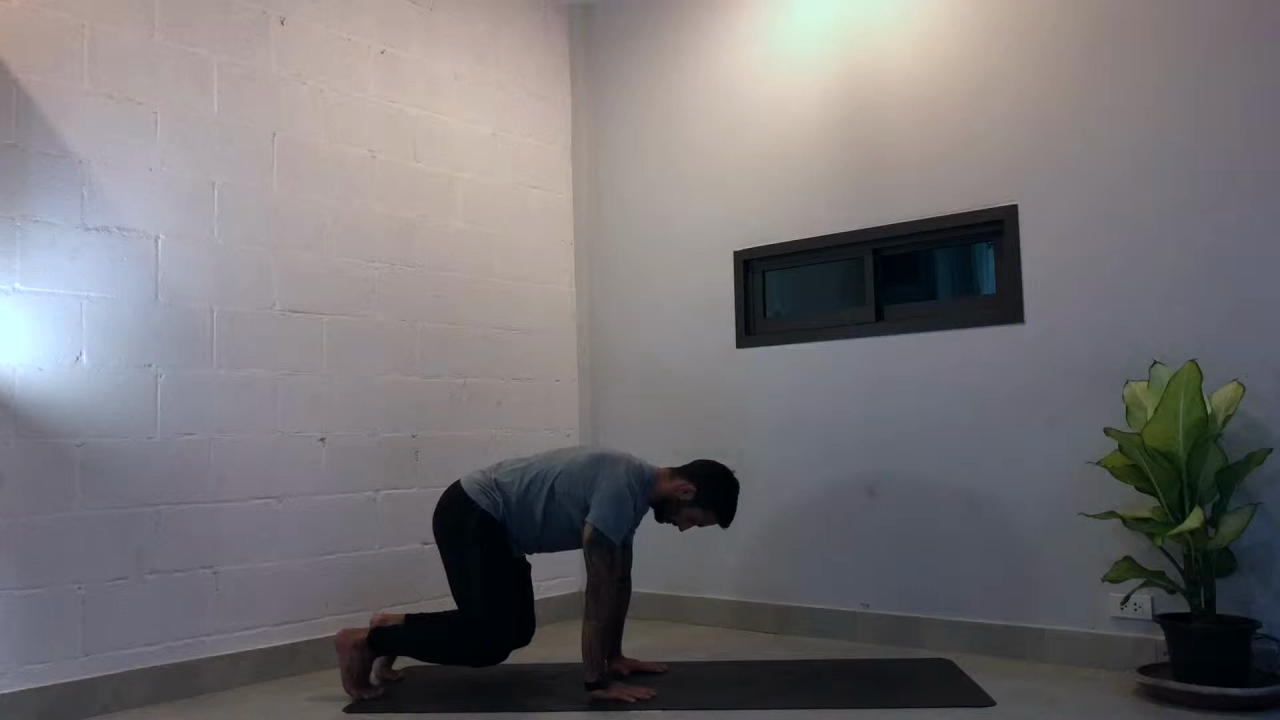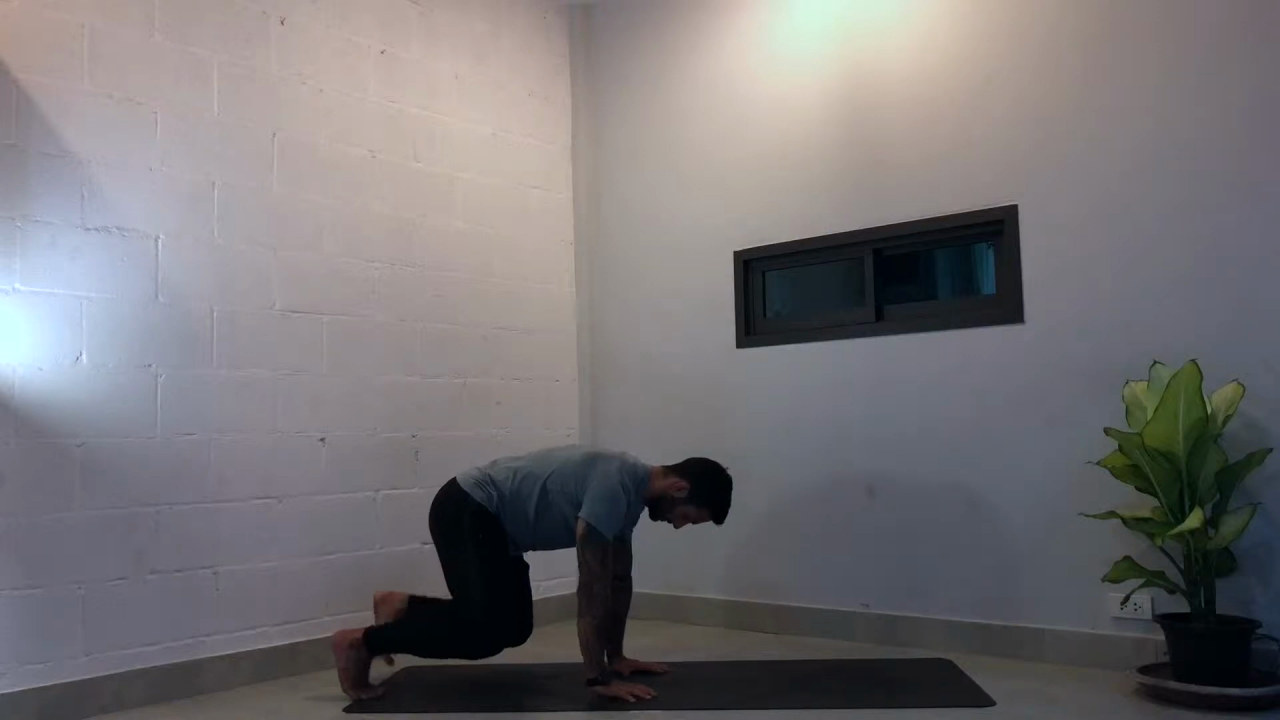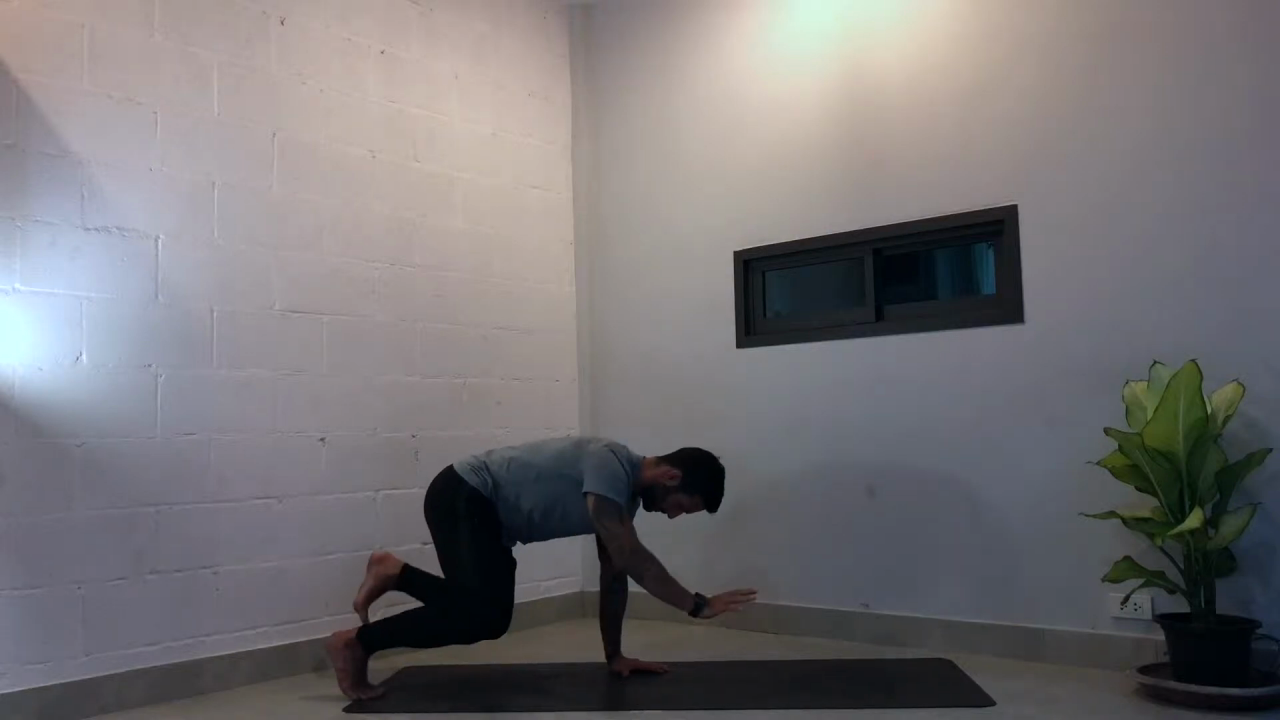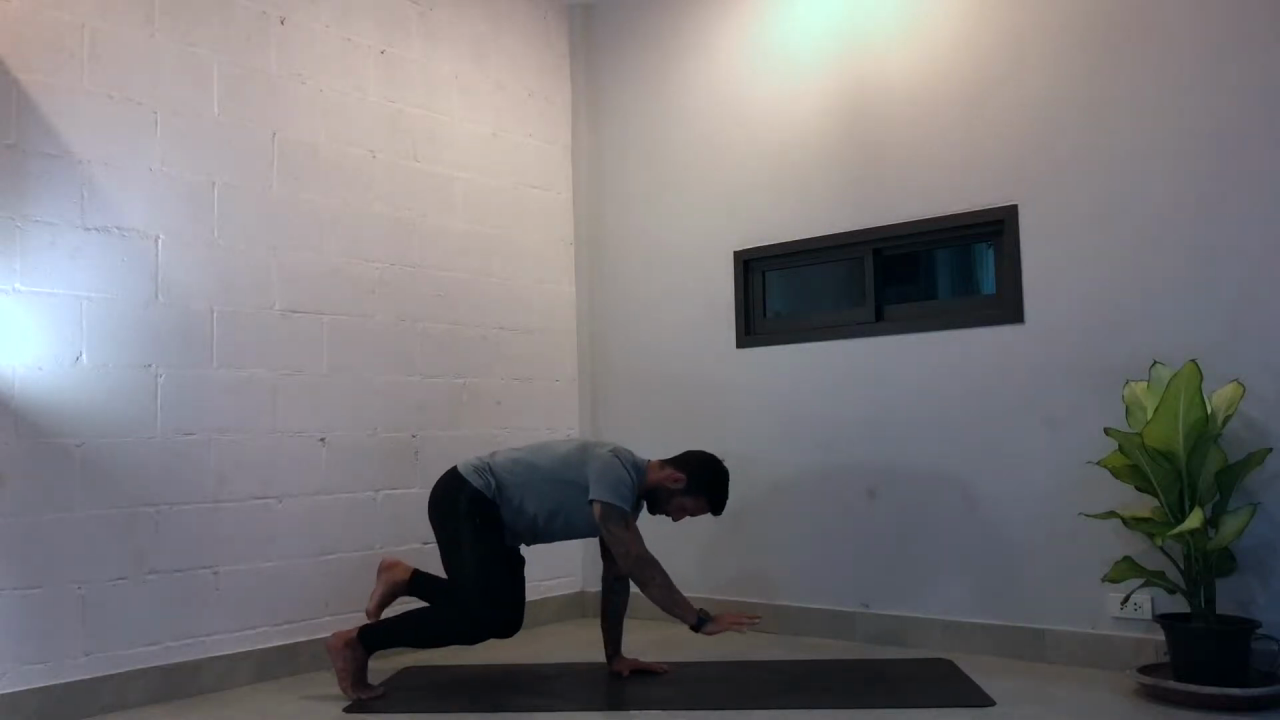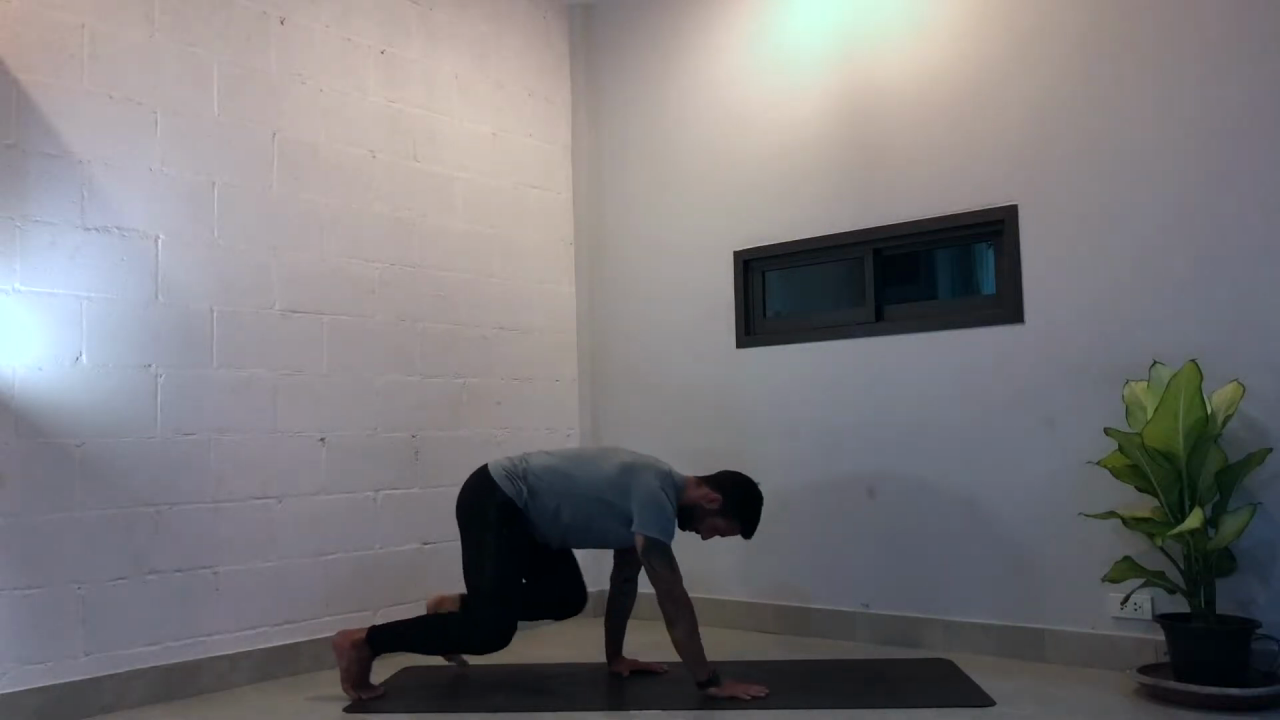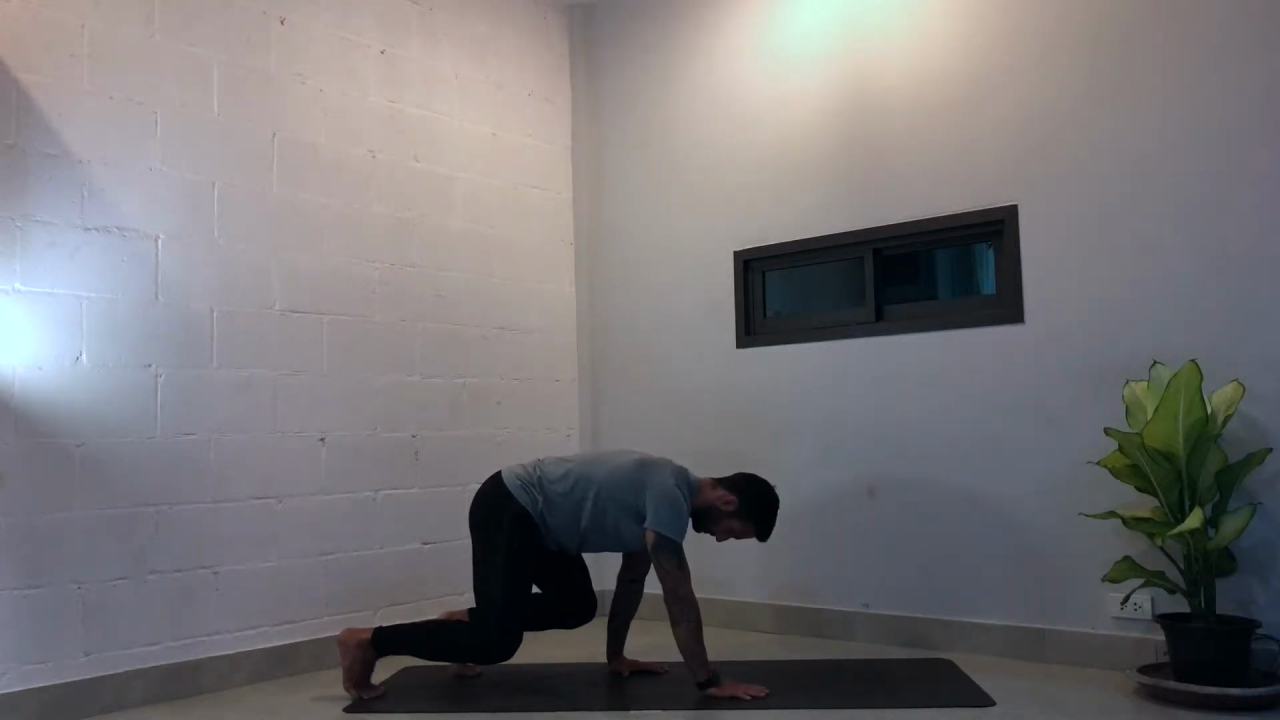
dt=0.5s
person 1, frame 1
left shoulder: (634, 490)
right shoulder: (622, 488)
left elbow: (620, 580)
right elbow: (599, 590)
left wrist: (614, 656)
right wrist: (596, 680)
left hip: (495, 524)
right hip: (470, 516)
left knee: (516, 631)
right knee: (491, 642)
left ankle: (397, 626)
right ankle: (366, 642)
person 1, frame 2
left shoulder: (630, 490)
right shoulder: (615, 485)
left elbow: (619, 579)
right elbow: (593, 586)
left wrist: (615, 656)
right wrist: (597, 676)
left hip: (492, 521)
right hip: (466, 511)
left knee: (514, 629)
right knee: (487, 634)
left ankle: (401, 608)
right ankle: (362, 643)
person 1, frame 3
left shoulder: (626, 490)
right shoulder: (609, 465)
left elbow: (614, 575)
right elbow: (631, 558)
left wrist: (615, 656)
right wrist: (697, 605)
left hip: (490, 514)
right hip: (462, 497)
left knee: (490, 617)
right knee: (482, 616)
left ankle: (393, 572)
right ankle: (355, 643)
person 1, frame 4
left shoulder: (627, 490)
right shoulder: (614, 471)
left elbow: (616, 576)
right elbow: (636, 564)
left wrist: (615, 655)
right wrist: (699, 620)
left hip: (495, 516)
right hip: (466, 498)
left knee: (504, 620)
right knee: (483, 617)
left ankle: (403, 578)
right ankle: (355, 643)
person 1, frame 5
left shoulder: (653, 493)
right shoulder: (655, 496)
left elbow: (625, 578)
right elbow: (673, 599)
left wrist: (615, 656)
right wrist: (709, 680)
left hip: (520, 510)
right hip: (493, 501)
left knee: (568, 597)
right knee: (491, 630)
left ankle: (458, 608)
right ankle: (362, 643)
person 1, frame 6
left shoulder: (667, 493)
right shoulder: (670, 496)
left elbow: (632, 578)
right elbow: (679, 597)
left wrist: (615, 655)
right wrist: (708, 681)
left hip: (533, 518)
right hip: (508, 509)
left knee: (578, 606)
right knee: (497, 643)
left ankle: (466, 621)
right ankle: (369, 642)
